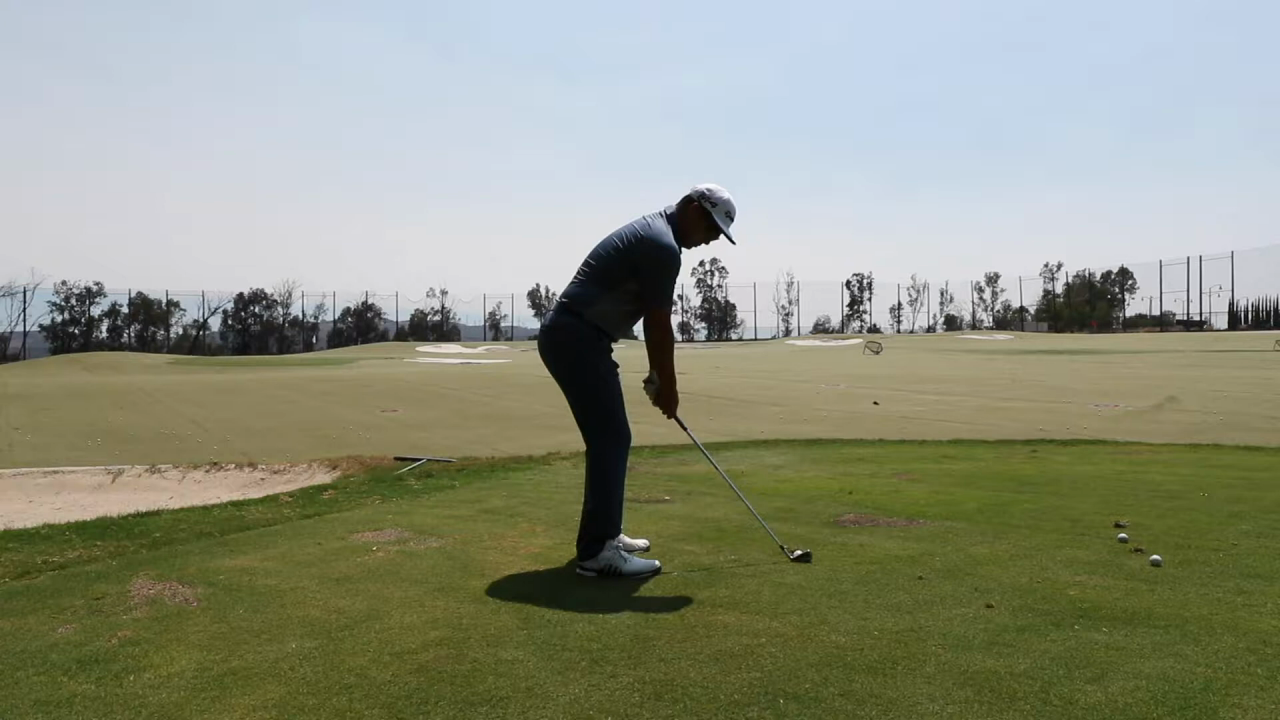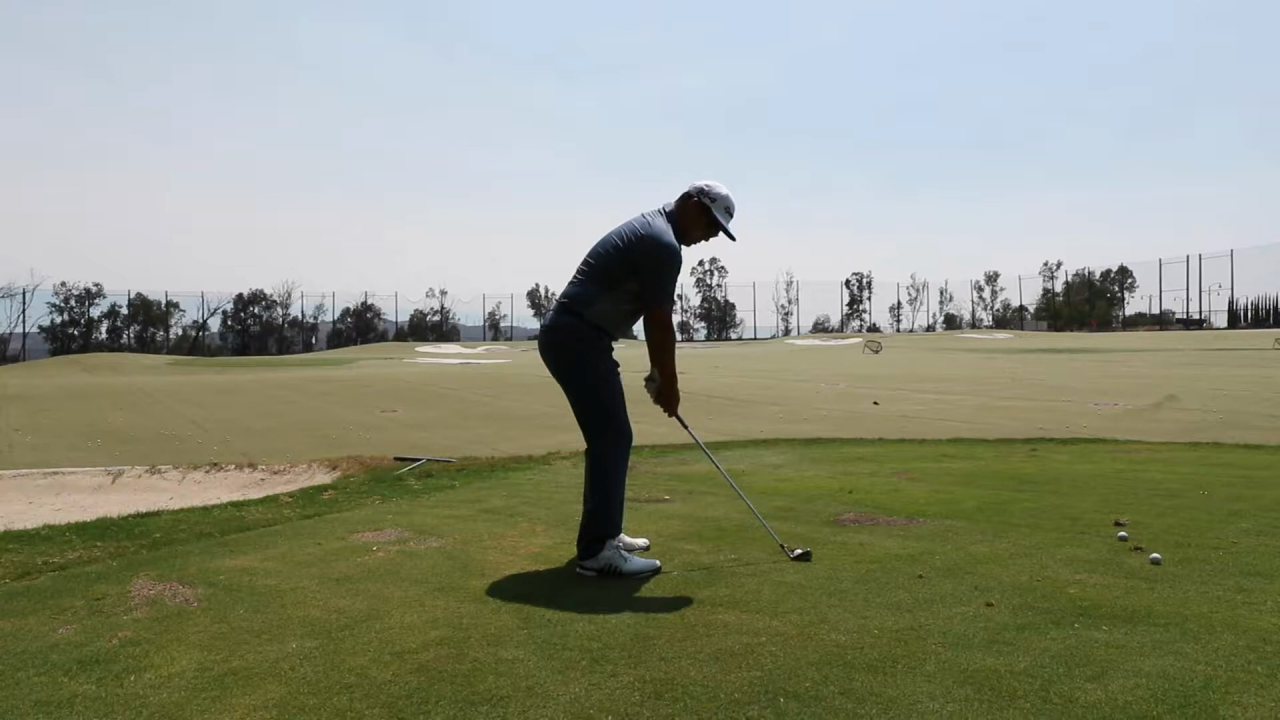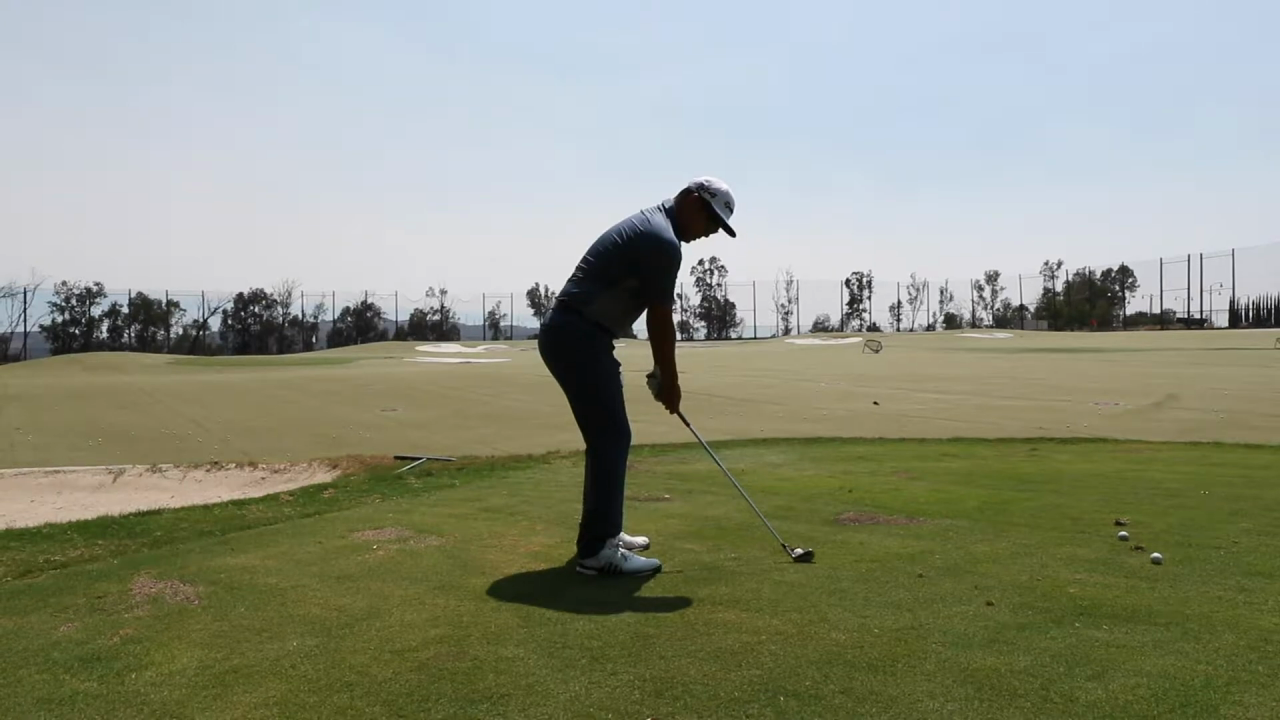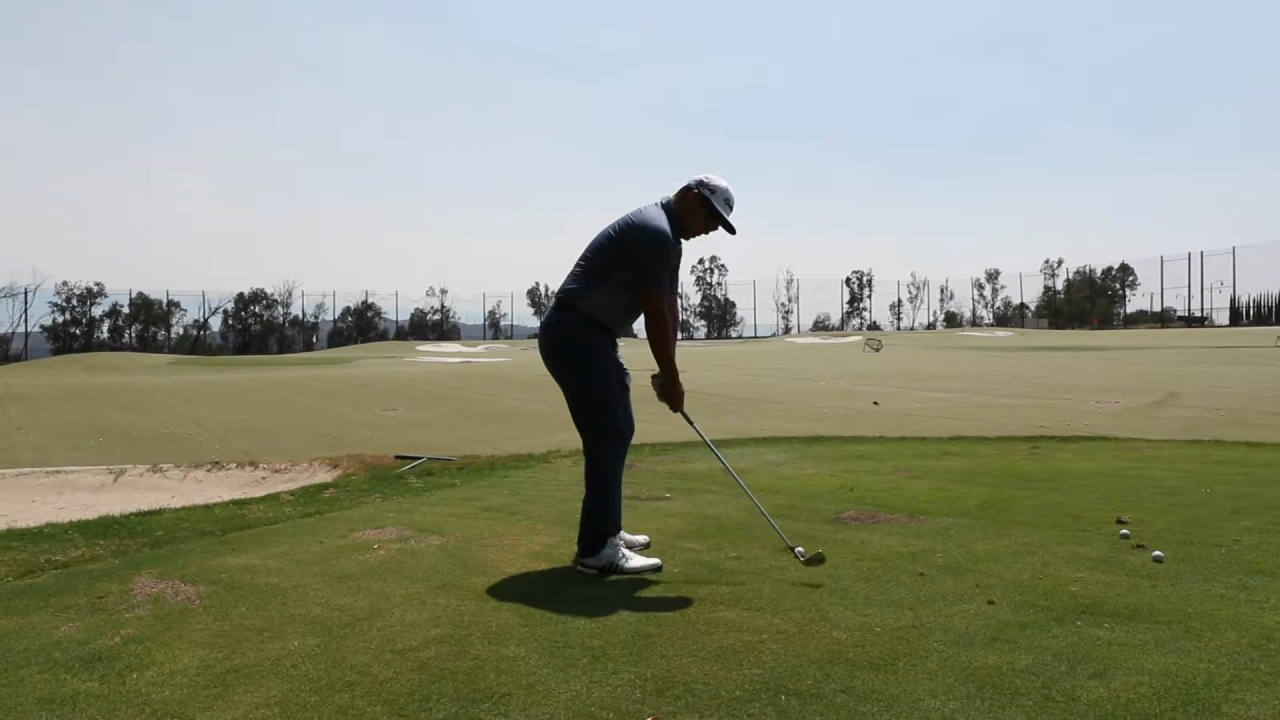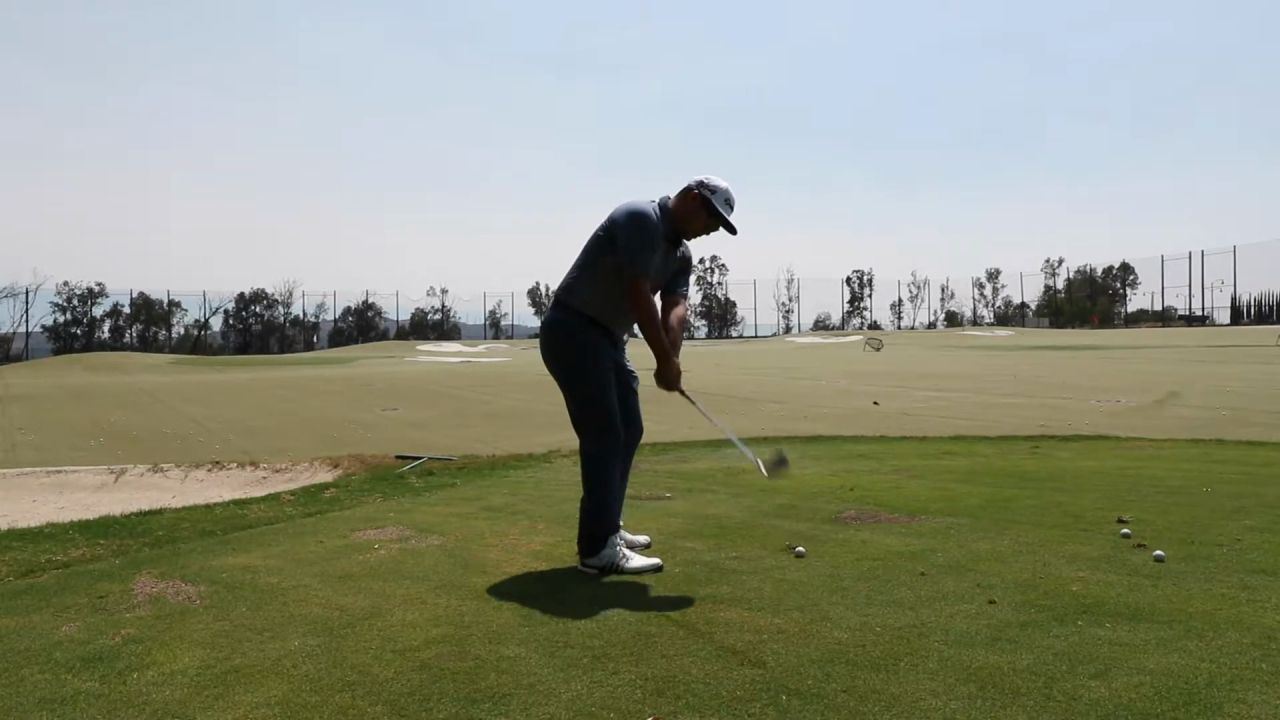
dt=0.4s
person 1, frame 1
left shoulder: (653, 232)
right shoulder: (663, 246)
left elbow: (654, 320)
right elbow: (659, 325)
left wrist: (656, 376)
right wrist: (668, 386)
left hip: (573, 336)
right hip: (576, 339)
left knee: (609, 437)
right knee: (611, 439)
left ankle: (602, 533)
right ankle: (596, 551)
person 1, frame 2
left shoulder: (652, 229)
right shoulder: (662, 245)
left elbow: (654, 319)
right elbow: (660, 324)
left wrist: (656, 373)
right wrist: (669, 384)
left hip: (573, 335)
right hip: (577, 339)
left knee: (608, 437)
right knee: (613, 439)
left ankle: (603, 533)
right ankle: (597, 551)
person 1, frame 3
left shoulder: (652, 227)
right shoulder: (662, 241)
left elbow: (659, 315)
right elbow: (661, 321)
left wrist: (661, 372)
right wrist: (670, 381)
left hip: (577, 335)
right hip: (577, 338)
left knee: (609, 435)
right knee: (611, 438)
left ankle: (603, 532)
right ankle: (597, 550)
person 1, frame 4
left shoulder: (669, 239)
right shoulder: (653, 231)
left elbow: (669, 310)
right elbow: (655, 314)
left wrist: (667, 373)
right wrist: (671, 378)
left hip: (594, 336)
right hip: (573, 335)
left knee: (617, 432)
right knee: (607, 436)
left ankle: (604, 530)
right ankle: (597, 549)
person 1, frame 5
left shoulder: (681, 254)
right shoulder: (640, 217)
left elbow: (676, 308)
right elbow: (638, 293)
left wrist: (670, 359)
right wrist: (664, 358)
left hip: (608, 337)
right hip: (572, 332)
left knee: (626, 432)
right knee: (603, 434)
left ankle: (606, 528)
right ankle: (598, 548)
